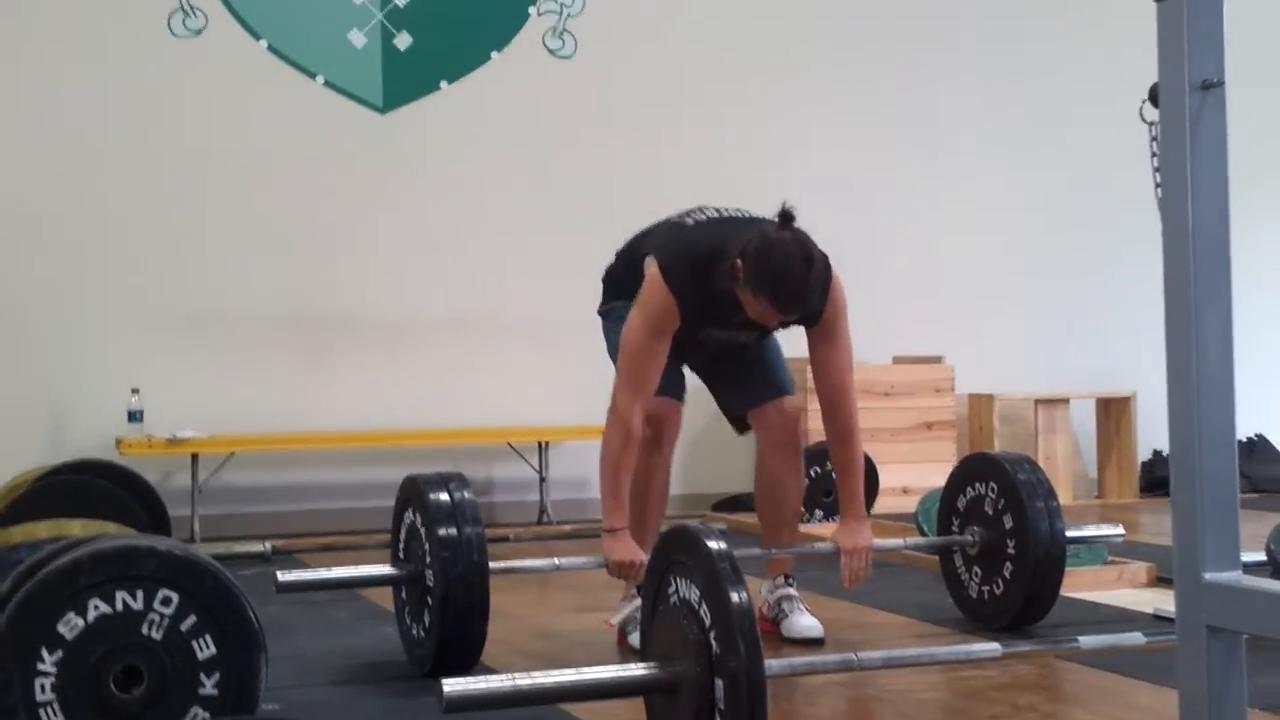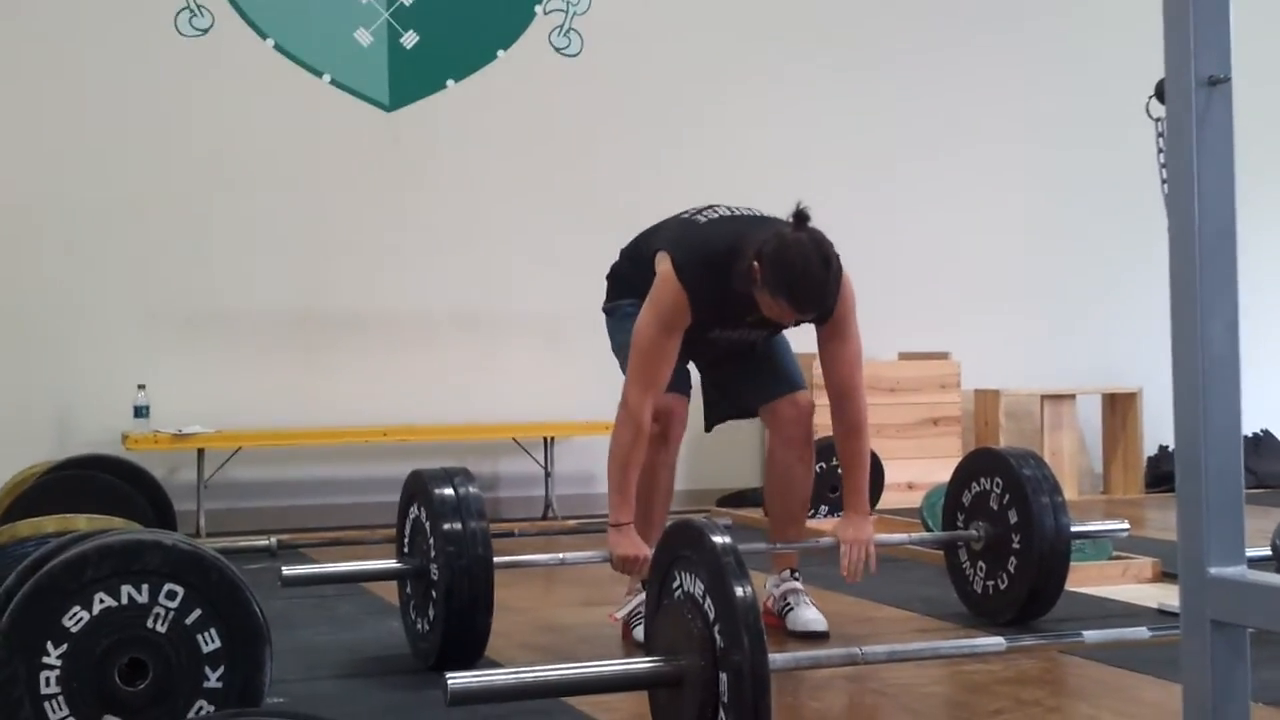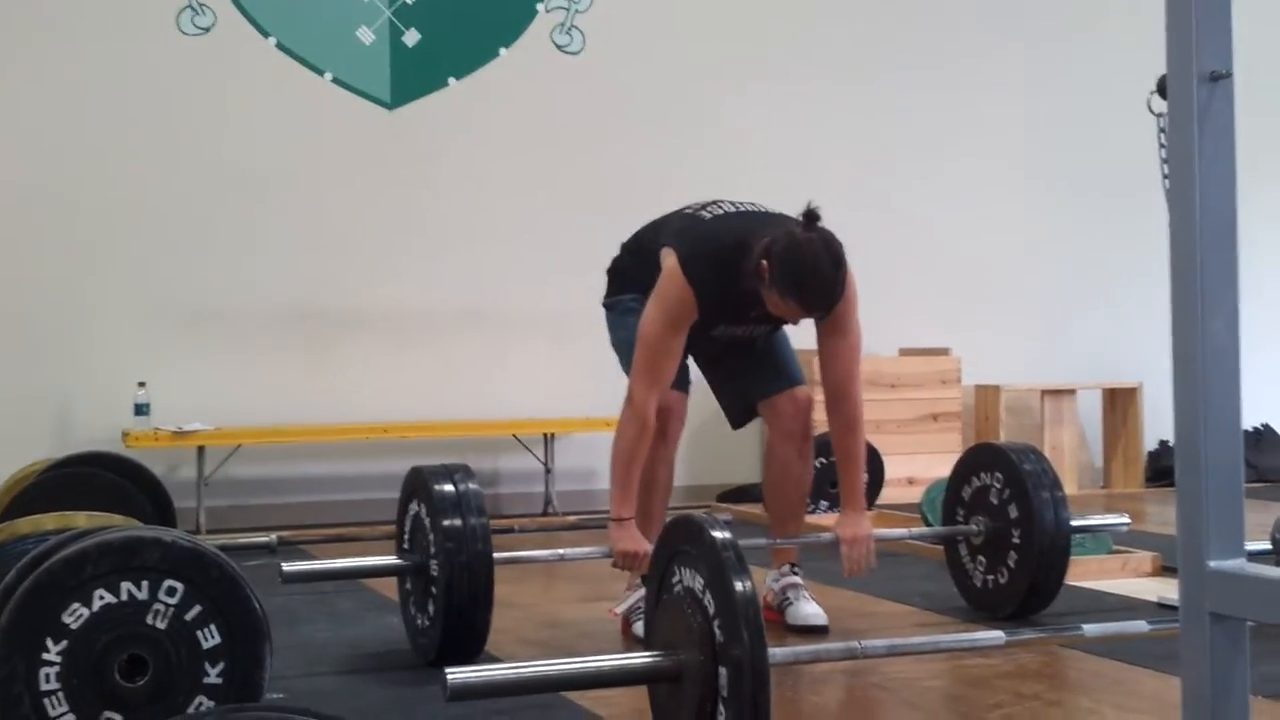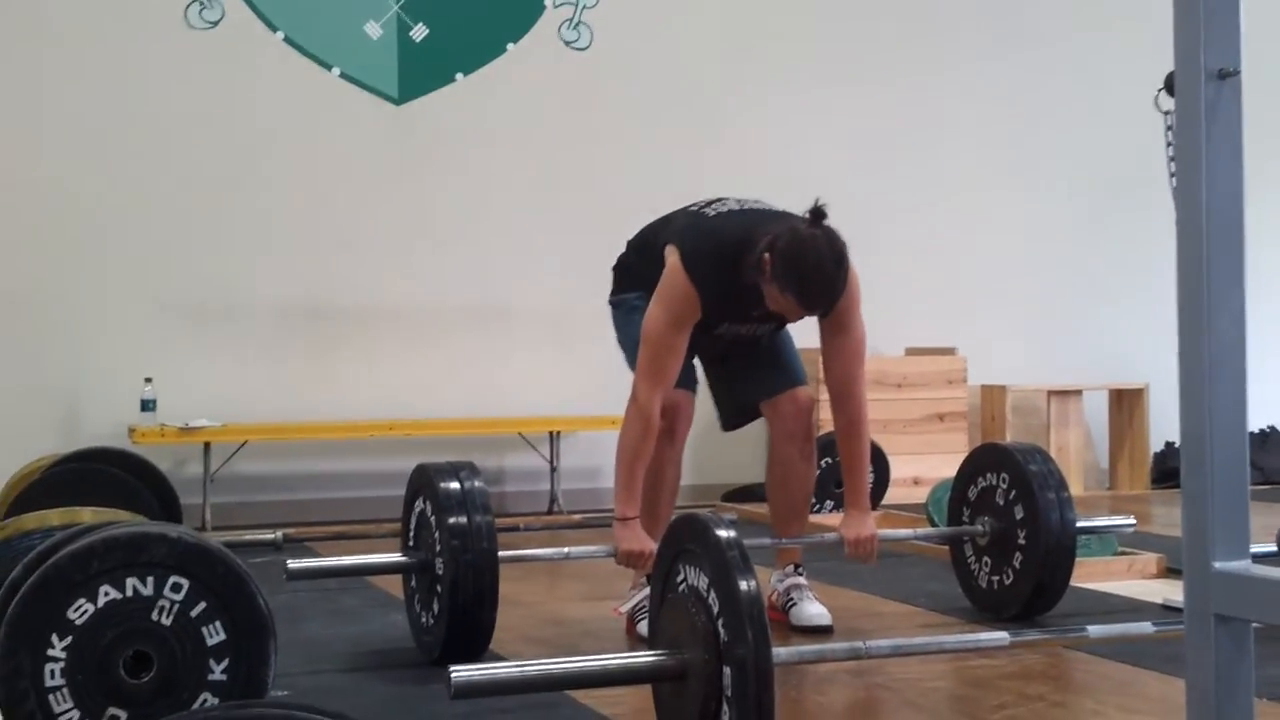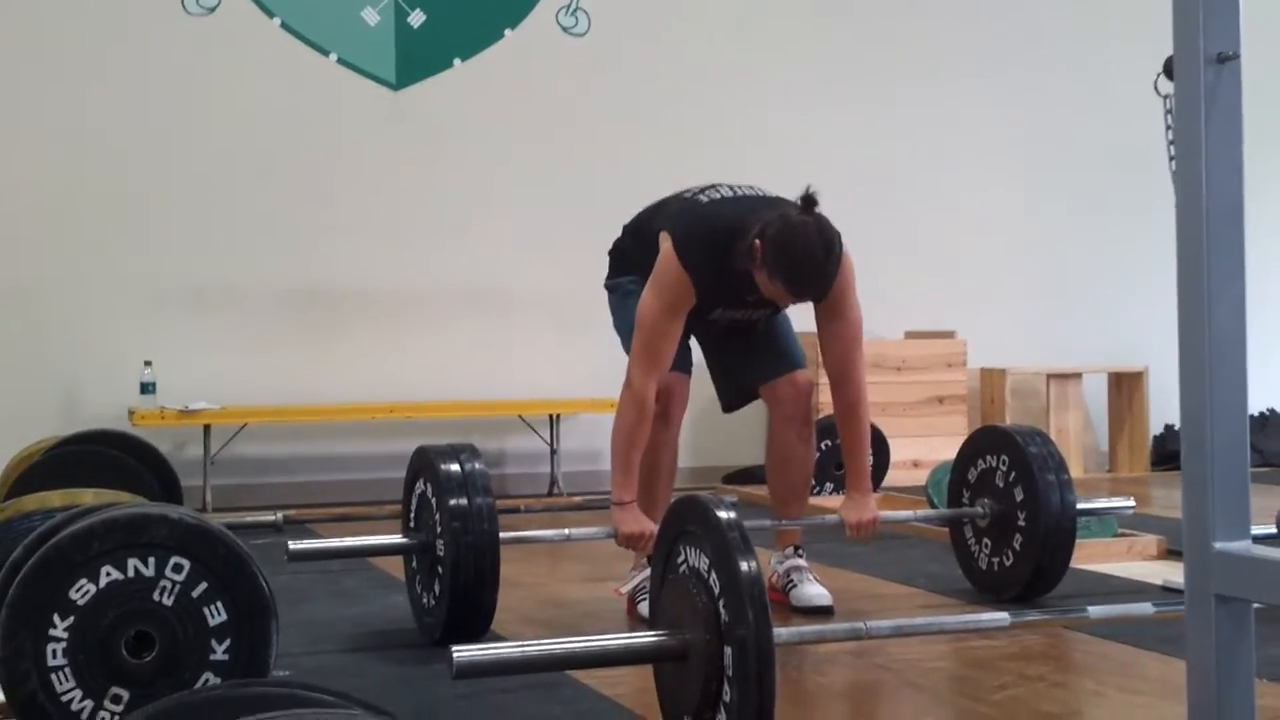
dt=0.2s
person 1, frame 1
left shoulder: (819, 284)
right shoulder: (672, 277)
left elbow: (839, 405)
right elbow: (626, 407)
left wrist: (855, 517)
right wrist: (615, 530)
left hip: (732, 330)
right hip: (634, 301)
left knee: (784, 419)
right knee: (658, 416)
left ankle: (779, 590)
right ankle: (640, 600)
person 1, frame 2
left shoulder: (829, 283)
right shoulder: (683, 274)
left elbow: (848, 401)
right elbow: (638, 402)
left wrist: (858, 513)
right wrist: (621, 525)
left hip: (738, 325)
right hip: (641, 299)
left knee: (795, 413)
right knee: (666, 414)
left ankle: (784, 585)
right ankle: (643, 594)
person 1, frame 3
left shoulder: (832, 278)
right shoulder: (690, 269)
left elbow: (844, 399)
right elbow: (642, 399)
left wrist: (854, 510)
right wrist: (623, 521)
left hip: (739, 318)
right hip: (644, 293)
left knee: (793, 408)
right knee: (667, 409)
left ankle: (784, 579)
right ankle: (642, 590)
person 1, frame 4
left shoulder: (834, 276)
right shoulder: (693, 266)
left elbow: (848, 396)
right elbow: (647, 398)
left wrist: (858, 509)
right wrist: (627, 519)
left hip: (743, 316)
right hip: (649, 291)
left knee: (797, 408)
right knee: (674, 409)
left ankle: (788, 579)
right ankle: (647, 589)
person 1, frame 5
left shoulder: (827, 261)
right shoulder: (687, 252)
left elbow: (847, 380)
right elbow: (642, 382)
left wrist: (859, 490)
right wrist: (624, 502)
left hip: (739, 300)
right hip: (644, 276)
left knee: (795, 392)
right knee: (669, 392)
left ankle: (788, 561)
right ankle: (648, 570)
